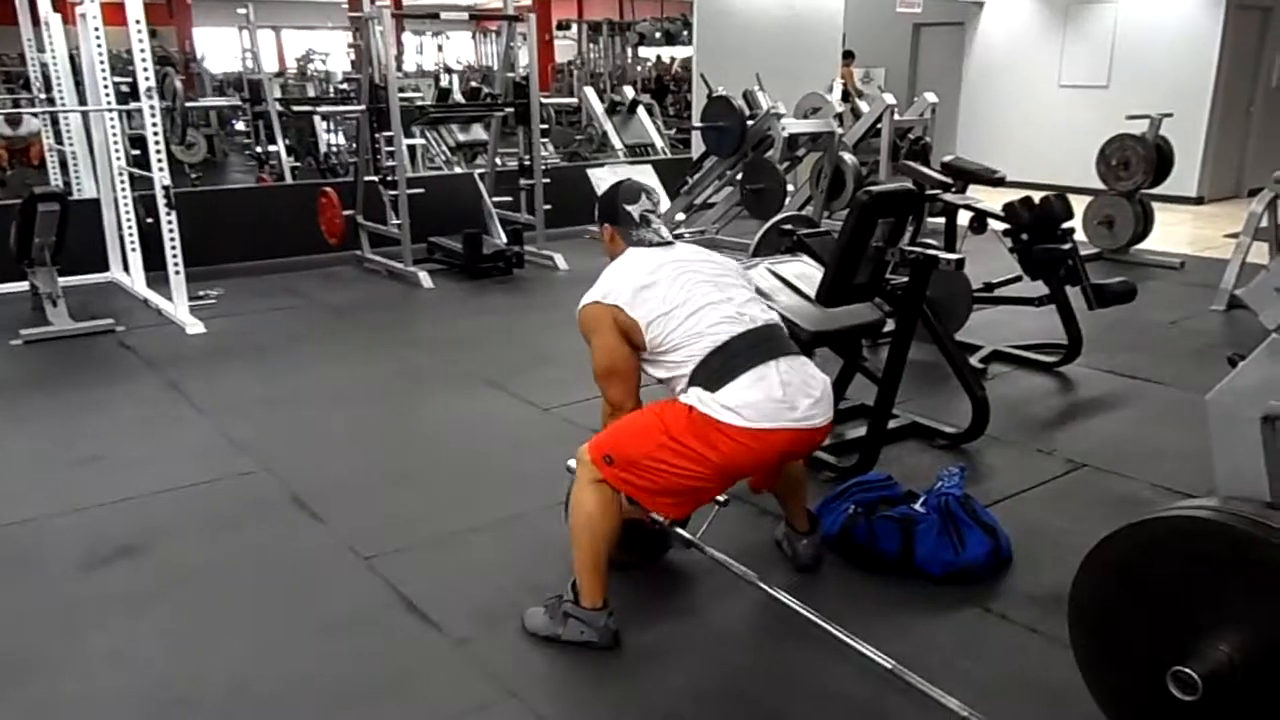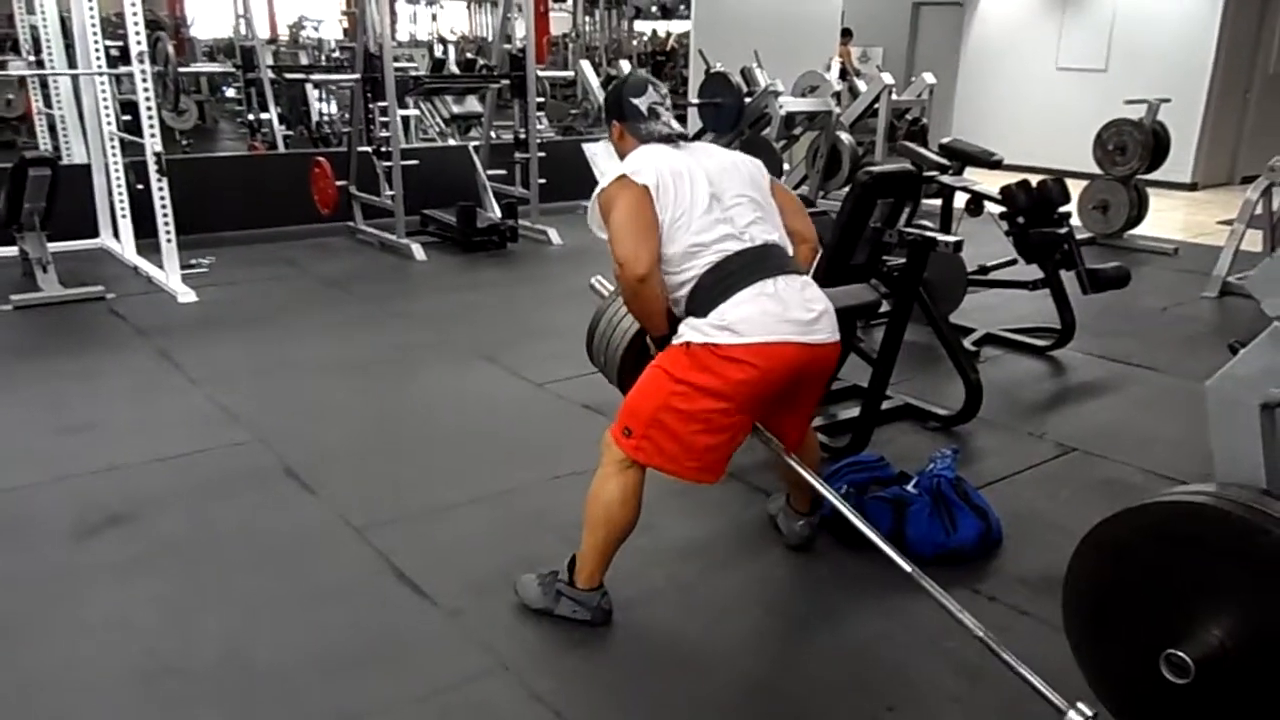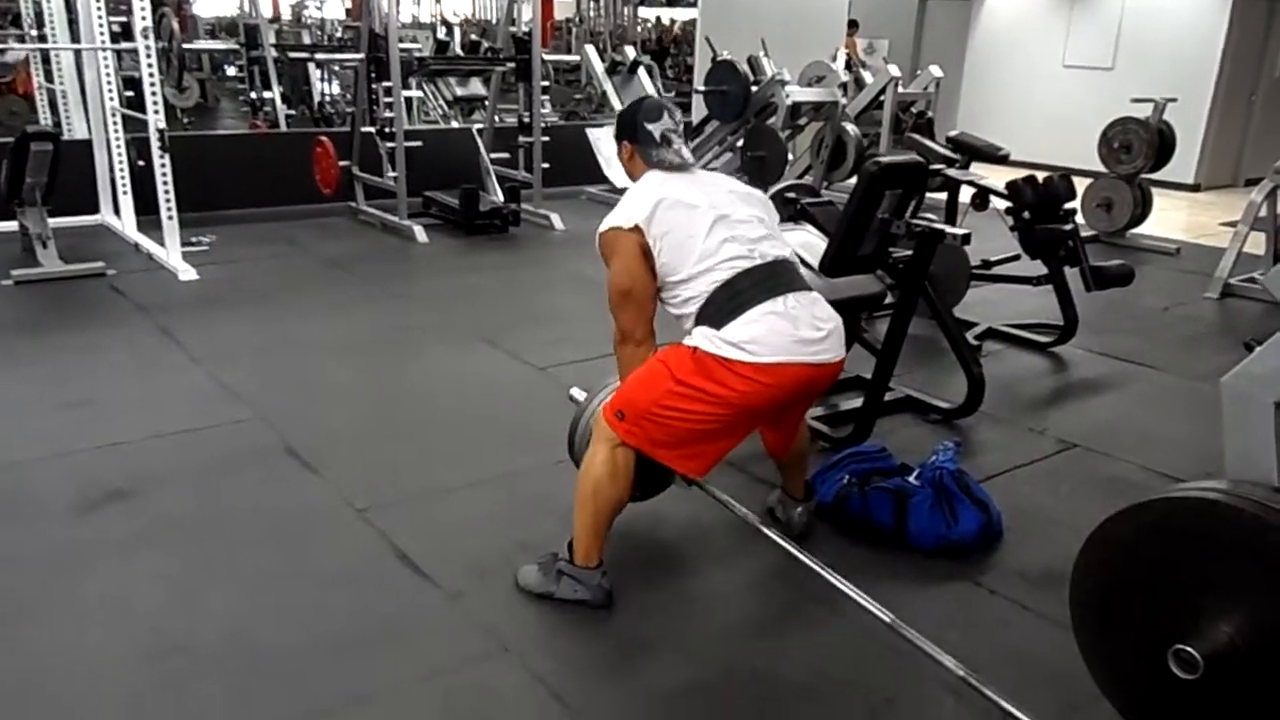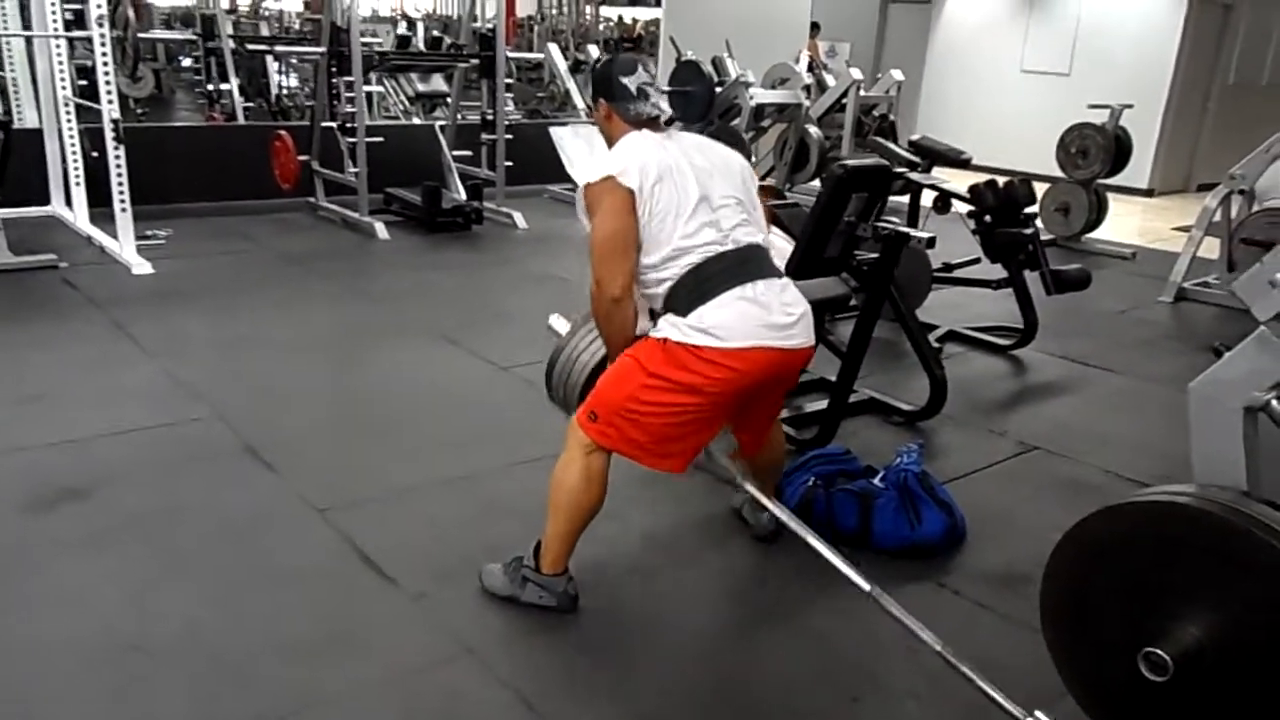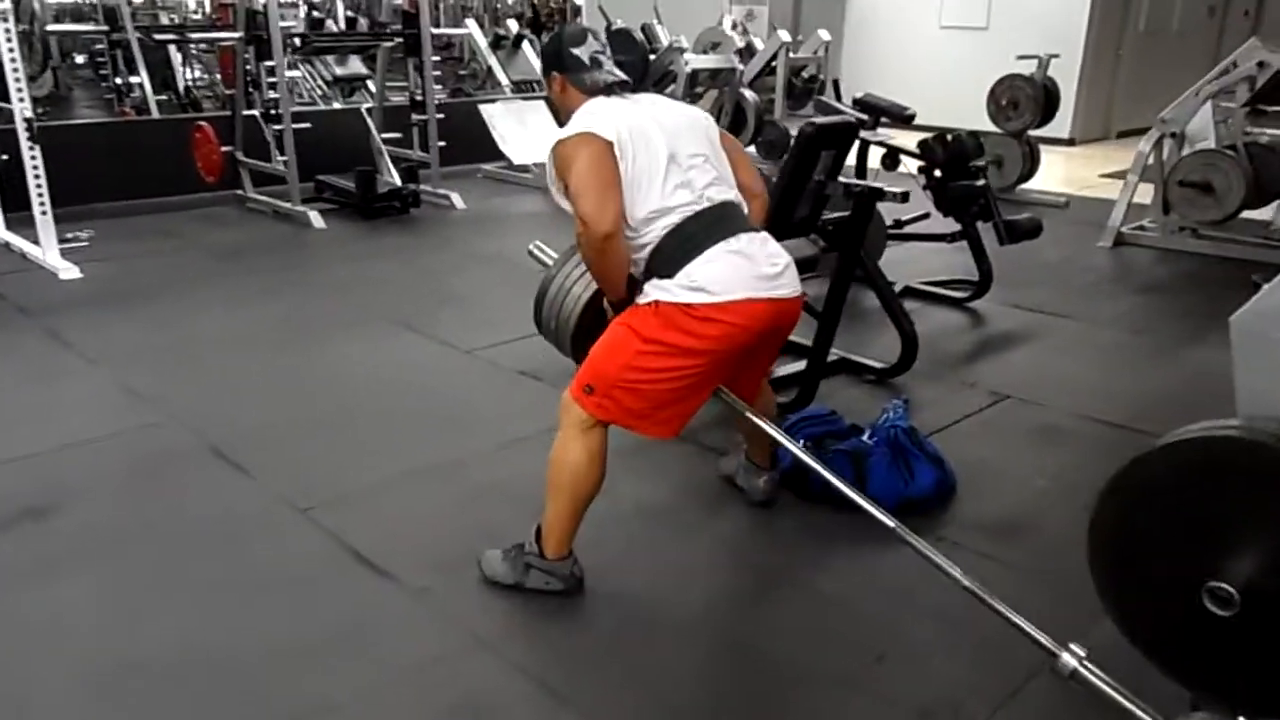
dt=1s
person 1, frame 1
left shoulder: (603, 301)
right shoulder: (714, 260)
left elbow: (622, 406)
left wrist: (628, 493)
left hip: (742, 418)
right hip: (814, 406)
left knee: (594, 466)
left ankle: (587, 614)
right ankle: (801, 535)
person 1, frame 2
left shoulder: (626, 181)
right shoulder: (739, 161)
left elbow: (637, 269)
right elbow: (806, 241)
left wrist: (664, 336)
left hip: (737, 339)
right hip: (817, 326)
left knee: (623, 453)
right knee: (792, 428)
left ankle: (580, 590)
right ankle: (799, 514)
person 1, frame 3
left shoulder: (627, 219)
right shoulder: (737, 188)
left elbow: (634, 337)
left wrist: (646, 414)
left hip: (749, 349)
right hip: (824, 340)
left knee: (612, 432)
right knee: (782, 407)
left ankle: (581, 572)
right ankle: (795, 504)
person 1, frame 4
left shoulder: (614, 174)
right shoulder: (724, 155)
left elbow: (614, 291)
left wrist: (626, 367)
left hip: (718, 336)
right hip: (792, 326)
left knee: (588, 435)
right knee: (755, 414)
left ankle: (546, 576)
right ankle: (763, 507)
person 1, frame 5
left shoulder: (579, 136)
right shoulder: (685, 111)
left elbow: (601, 226)
right elbow: (754, 195)
left wrist: (620, 299)
left hip: (704, 297)
right hip: (779, 281)
left knee: (582, 414)
right knee: (746, 379)
left ankle: (549, 560)
right ankle: (757, 471)
